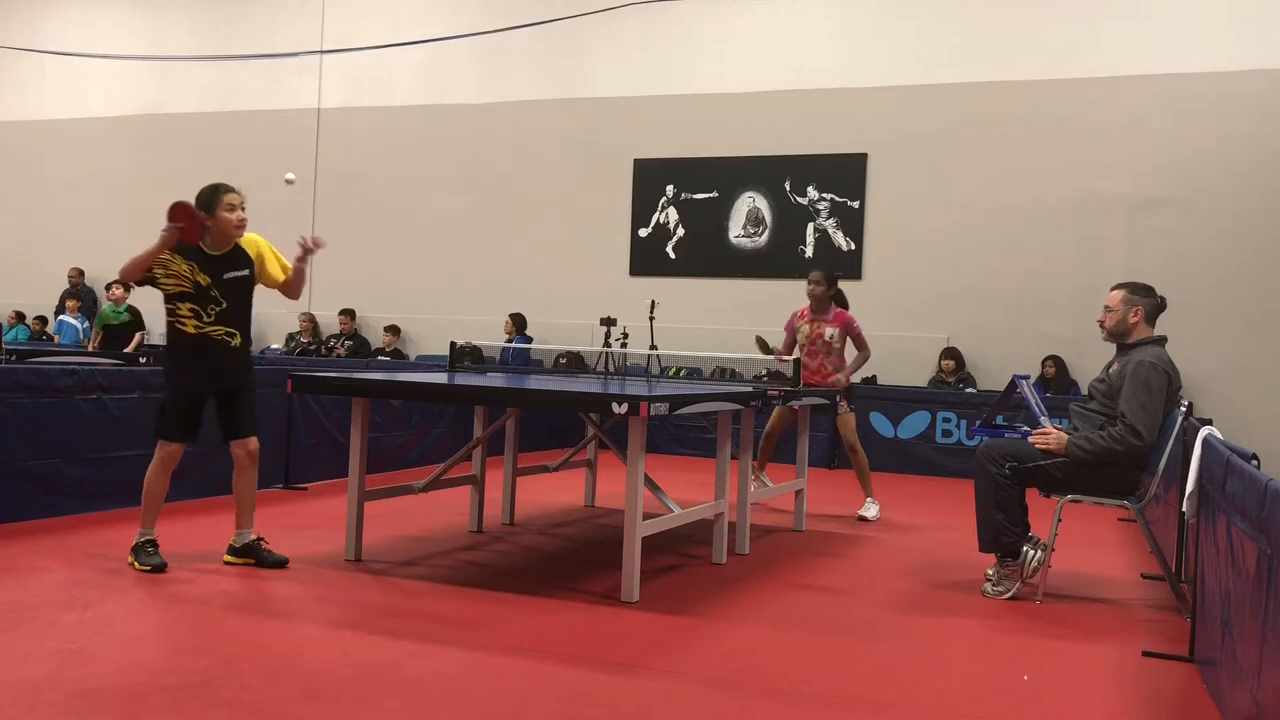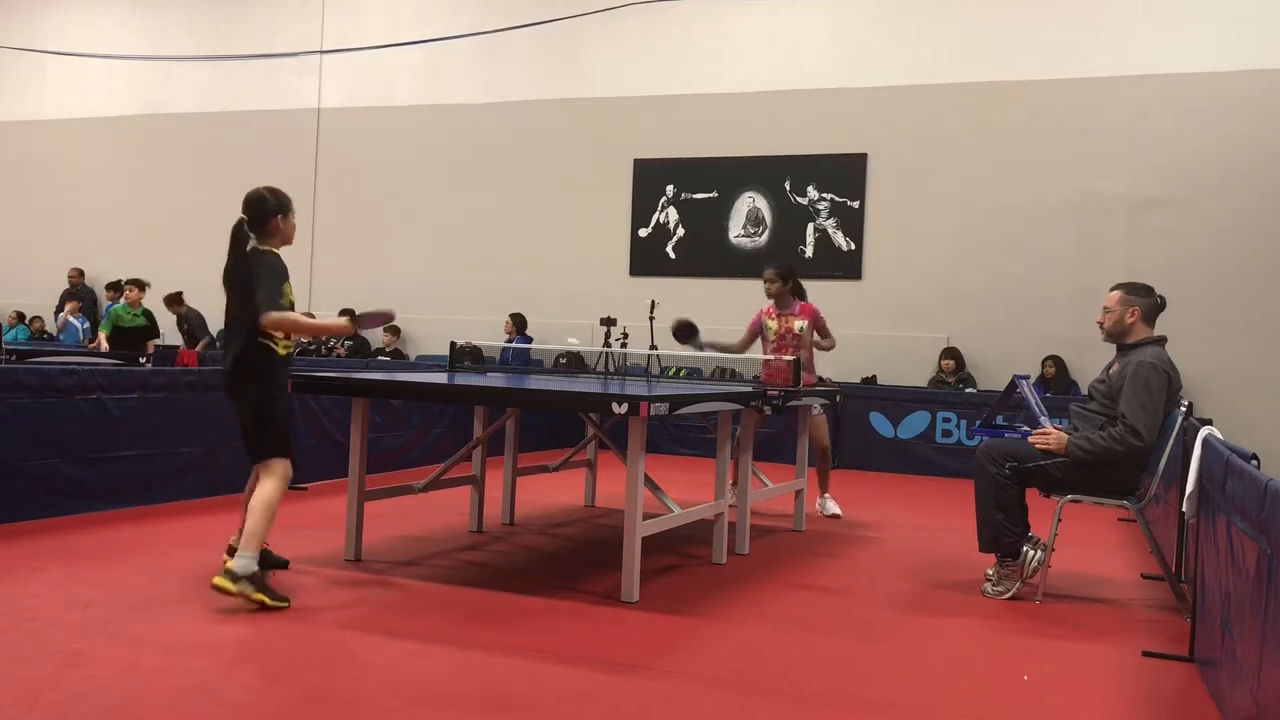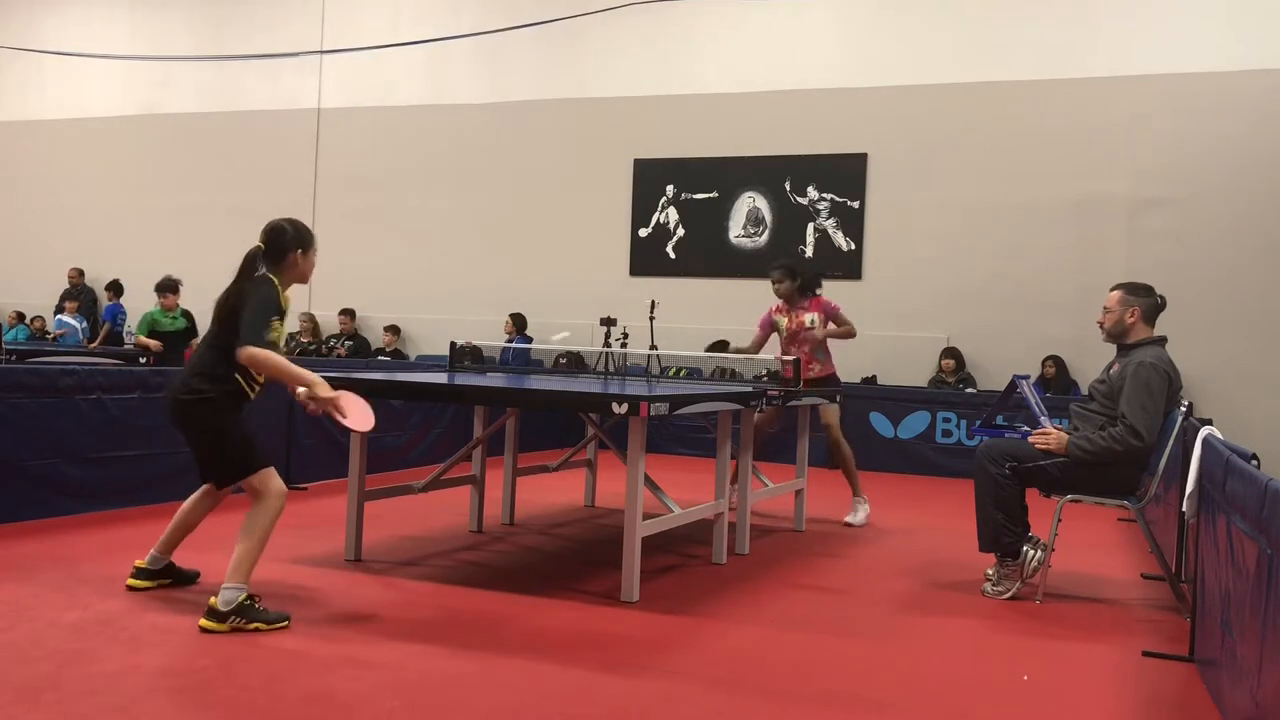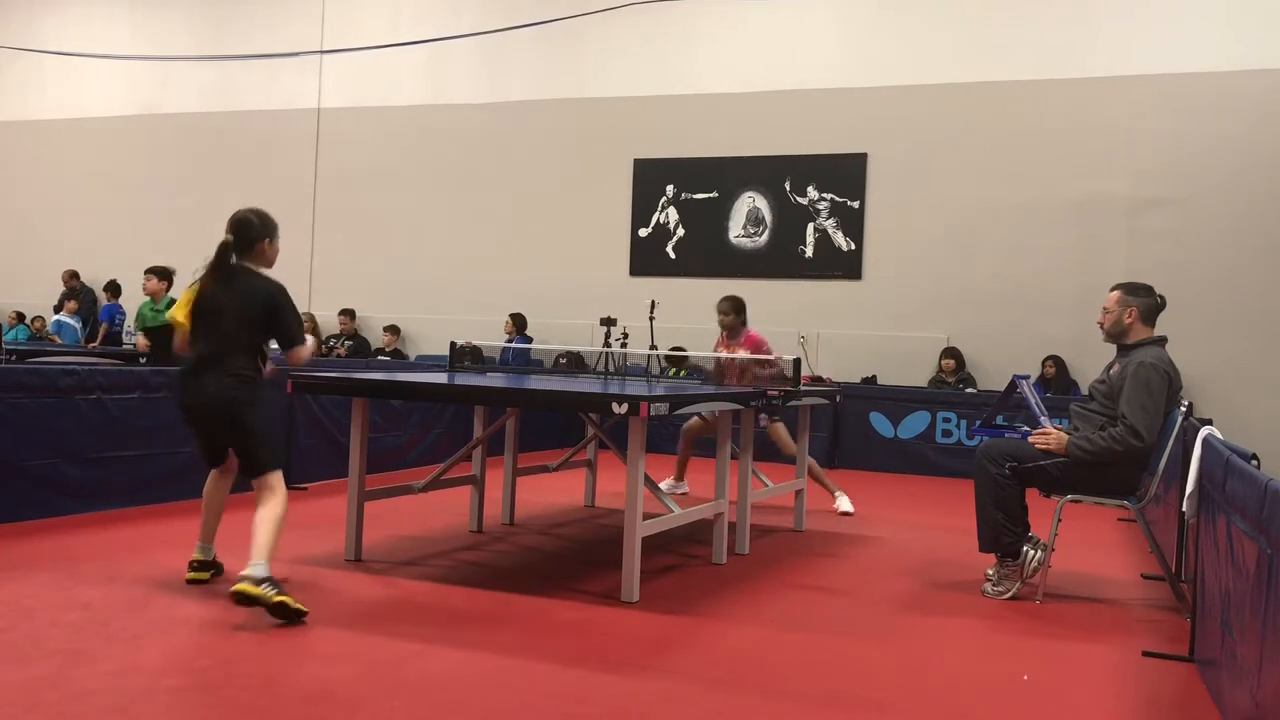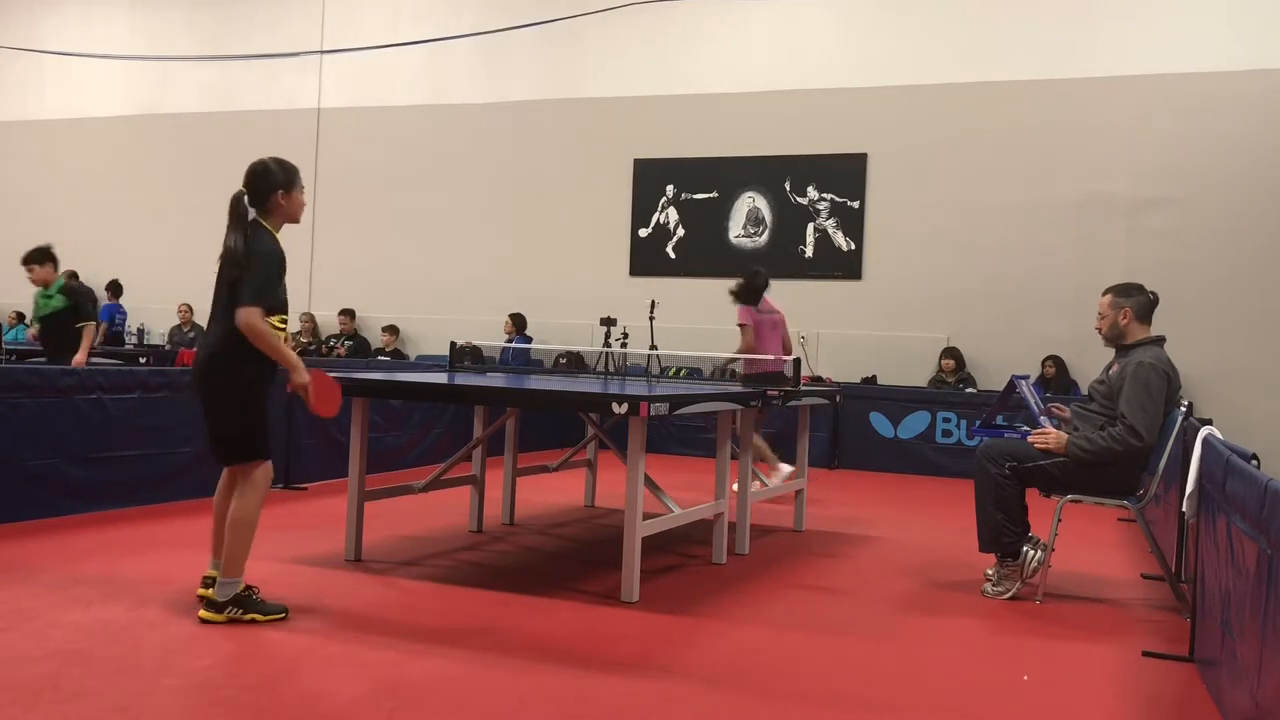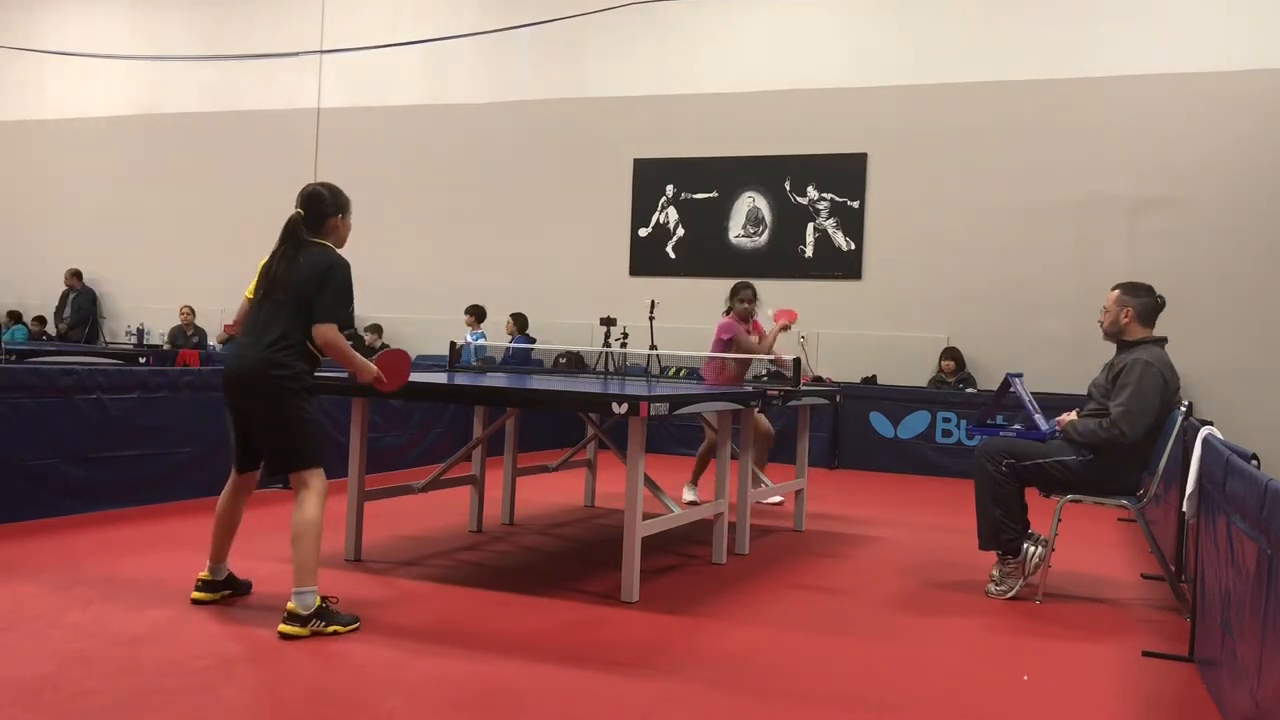
dt=0.7s
person 1, frame 1
left shoulder: (252, 248)
right shoulder: (179, 252)
left elbow: (292, 291)
right elbow: (126, 277)
left wrist: (302, 262)
right wrist: (159, 246)
left hip: (234, 368)
right hip: (185, 367)
left knee: (247, 451)
right knee: (169, 452)
left ankle: (244, 541)
right ankle: (144, 540)
person 1, frame 2
left shoulder: (243, 259)
right shoulder: (269, 263)
right elbow: (270, 318)
right wrist: (331, 327)
left hip: (244, 374)
right hip: (260, 377)
left knee: (260, 460)
right knee: (276, 470)
left ankle: (248, 546)
right ankle: (240, 571)
person 1, frame 3
left shoulder: (263, 290)
right shoulder: (263, 293)
left elbow: (255, 359)
right elbow: (250, 354)
left wrist: (296, 389)
right wrist: (313, 380)
left hip: (201, 400)
right hip: (206, 404)
left knee: (219, 486)
right knee: (270, 492)
left ankle: (152, 565)
right ankle: (228, 604)
person 1, frame 4
left shoulder: (207, 282)
right shoulder: (268, 291)
left elbow: (183, 343)
right elbow: (301, 352)
right wrist: (310, 343)
left hip: (195, 394)
right hip: (231, 398)
left knee: (225, 467)
right knee: (272, 492)
left ankle: (203, 559)
right ankle: (256, 576)
person 1, frame 5
left shoulder: (249, 239)
right shoulder: (264, 247)
right elbow: (249, 319)
left wrist: (280, 349)
right wrist: (294, 365)
left hip: (221, 368)
right hip: (235, 373)
left knee: (236, 472)
right knee: (255, 477)
left ankle: (217, 574)
right ankle: (226, 595)
person 1, frame 6
left shoulder: (279, 258)
right shoulder: (333, 265)
left elbow: (241, 319)
right elbow: (324, 335)
right wrist: (362, 367)
left hip: (240, 373)
right hip: (279, 381)
left knee: (244, 476)
right knee: (311, 484)
left ankle: (214, 577)
right ankle: (303, 607)
person 2, frame 1
left shoulder: (1147, 364)
right shoulder: (1131, 355)
left elbow: (1133, 437)
left wrist: (1069, 445)
right wrist: (1067, 434)
left hip: (1110, 468)
right hip: (1095, 456)
left knee: (993, 454)
right knee: (997, 452)
left ankle: (1013, 554)
right ankle: (1020, 545)
person 2, frame 2
left shoulder: (1147, 365)
right shoulder: (1131, 356)
left elbow: (1133, 438)
left wrist: (1069, 446)
right wrist: (1067, 434)
left hip: (1109, 469)
right hip: (1094, 456)
left knee: (993, 454)
right knee: (998, 452)
left ankle: (1012, 554)
right ankle: (1020, 545)
person 2, frame 3
left shoulder: (1147, 365)
right shoulder: (1131, 357)
left elbow: (1133, 438)
left wrist: (1070, 445)
right wrist: (1067, 433)
left hip: (1109, 468)
right hip: (1093, 456)
left knee: (994, 455)
right knee: (996, 452)
left ankle: (1013, 554)
right ankle: (1020, 545)
person 2, frame 4
left shoulder: (1147, 366)
right shoulder: (1132, 357)
left elbow: (1133, 438)
left wrist: (1070, 446)
right wrist: (1067, 434)
left hip: (1108, 469)
right hip: (1093, 455)
left knee: (994, 454)
right knee: (998, 451)
left ankle: (1013, 554)
right ankle: (1020, 544)
person 2, frame 5
left shoulder: (1146, 365)
right shoulder: (1131, 357)
left elbow: (1133, 437)
left wrist: (1071, 444)
right wrist: (1074, 420)
left hip: (1107, 469)
right hip: (1096, 456)
left knee: (994, 455)
right knee: (998, 452)
left ankle: (1013, 553)
right ankle: (1019, 545)
person 2, frame 6
left shoulder: (1144, 364)
right shoulder: (1134, 355)
left elbow: (1120, 431)
left wrist: (1072, 427)
right wrist: (1077, 419)
left hip: (1106, 466)
right hip: (1094, 453)
left knee: (993, 454)
right knee: (998, 449)
left ankle: (1014, 551)
right ankle: (1020, 542)
person 3, frame 1
left shoulder: (844, 319)
right shoulder: (797, 318)
left elbow: (865, 351)
right elbow: (785, 354)
left wrist: (845, 374)
left hip: (834, 386)
right hip: (802, 384)
left knee: (850, 441)
right knee: (770, 432)
left ankle: (871, 500)
person 3, frame 2
left shoulder: (809, 312)
right shoulder: (763, 316)
left elbow: (830, 340)
right elbow: (739, 348)
left wrist: (822, 345)
right wrist: (709, 345)
left hip: (805, 386)
left knee: (822, 445)
left ankle: (824, 496)
right ankle: (735, 489)
person 3, frame 3
left shoulder: (821, 304)
right shoulder: (774, 314)
left elbow: (851, 330)
right elbow: (753, 350)
left wrist: (824, 332)
right wrist: (733, 351)
left hip: (822, 378)
left knee: (834, 435)
right knee: (754, 429)
left ankle: (860, 500)
right ankle: (733, 487)
person 3, frame 4
left shoulder: (755, 341)
right shoulder: (721, 342)
right elbow: (718, 377)
left knee: (791, 450)
right knee: (688, 431)
left ankle: (838, 494)
right ankle: (677, 482)
person 3, frame 5
left shoulder: (745, 309)
right shoulder: (776, 311)
left elbow: (749, 345)
right elbow: (788, 348)
left wrist: (728, 361)
left hip: (756, 374)
right hip: (776, 374)
left ankle: (778, 467)
right ankle: (752, 479)
person 3, frame 6
left shoulder: (755, 326)
right shoulder: (728, 325)
left elbow: (770, 355)
right elbow: (759, 351)
right wrist: (776, 329)
right hip: (712, 387)
left knee: (767, 433)
right knee: (713, 439)
right ankle: (691, 486)
